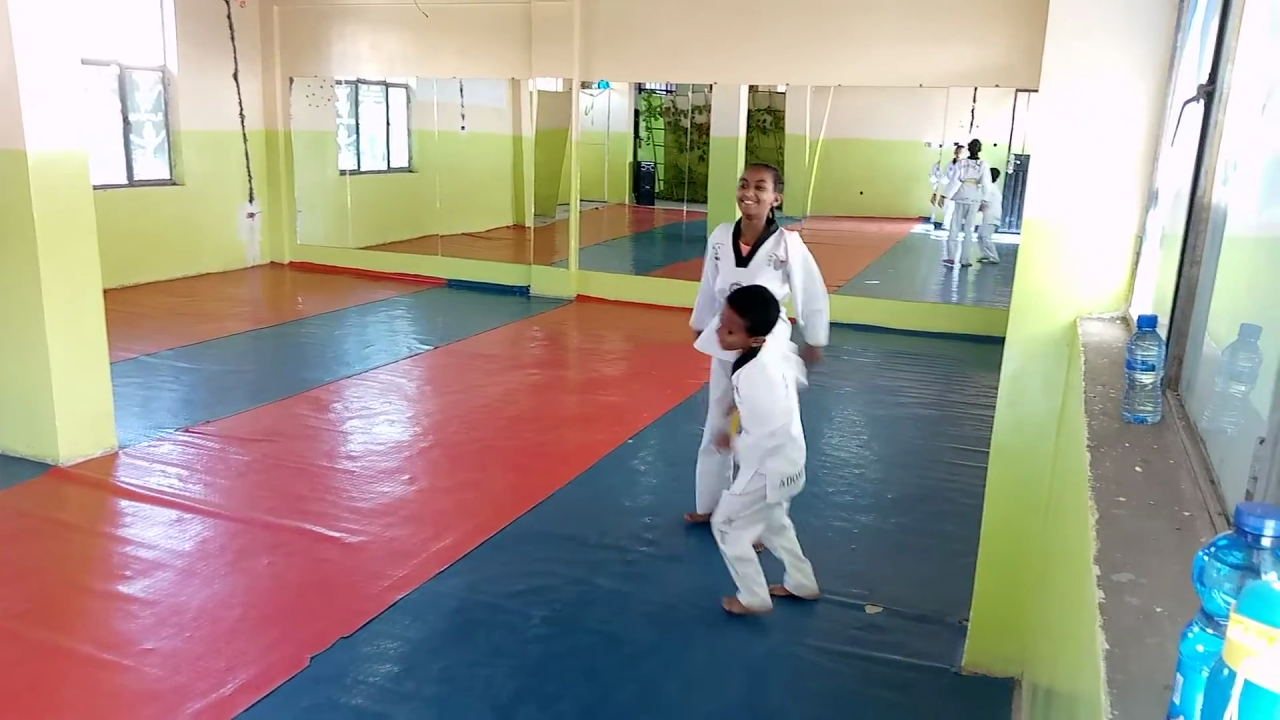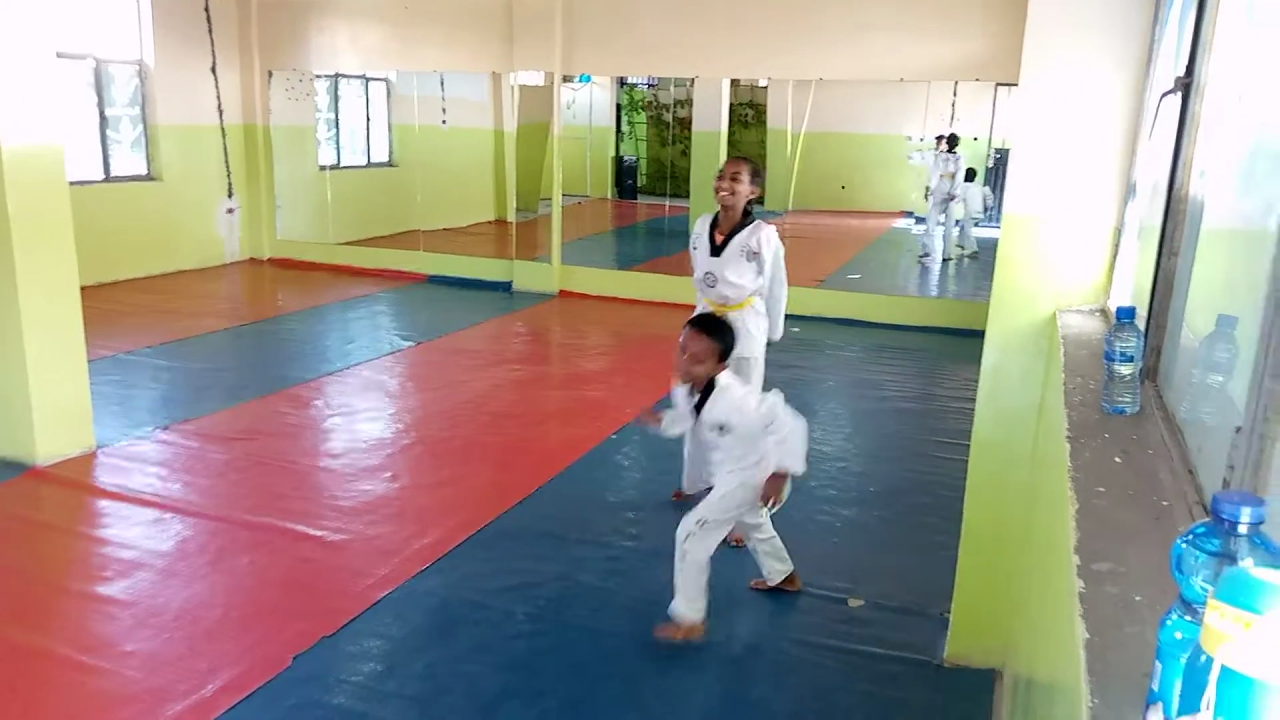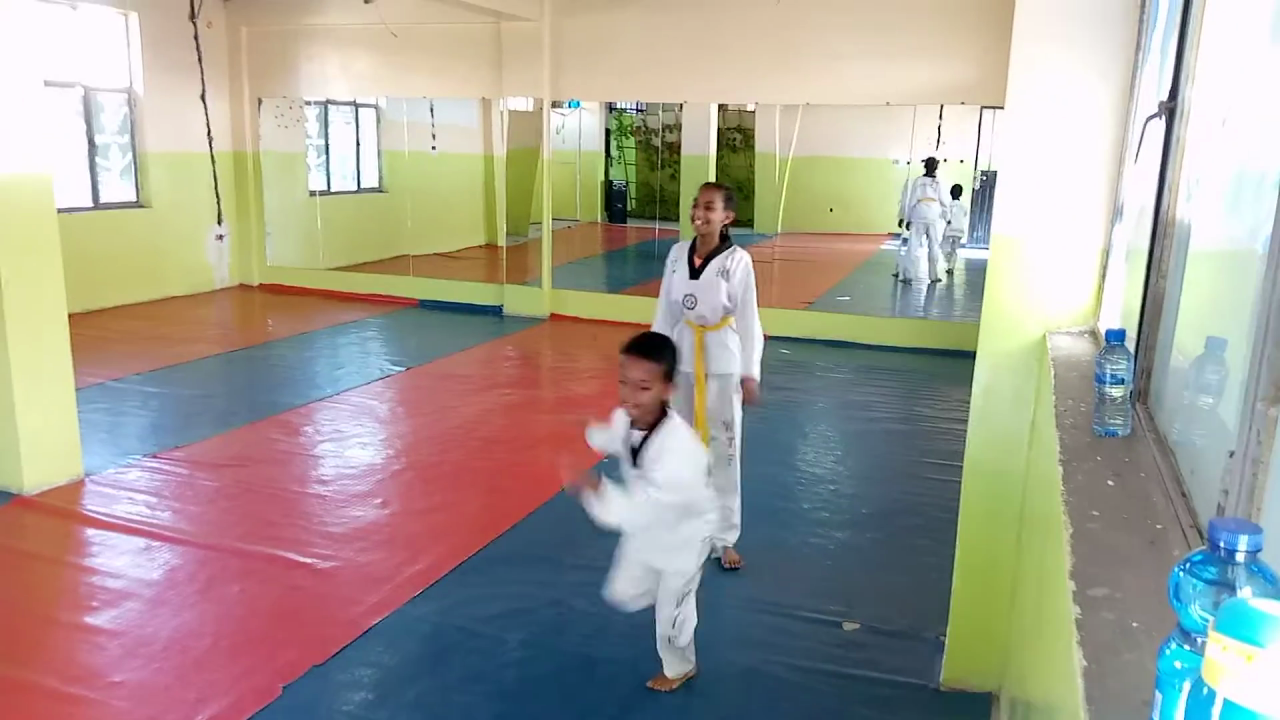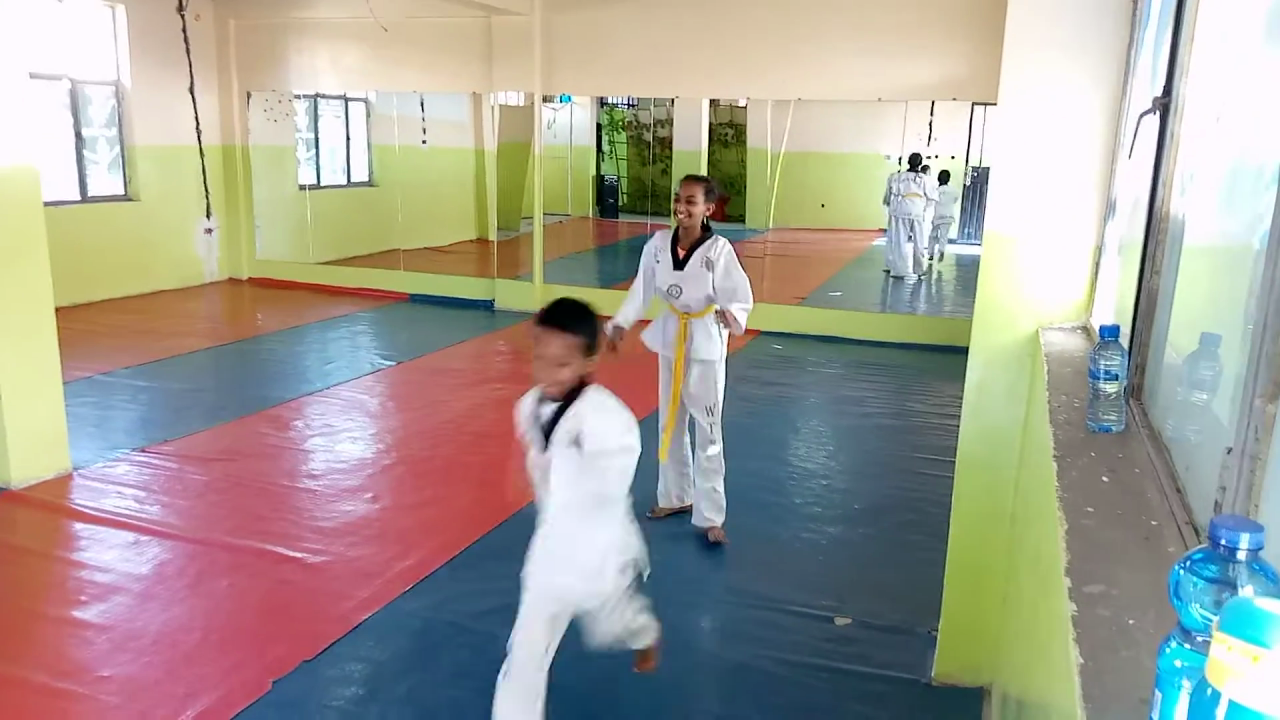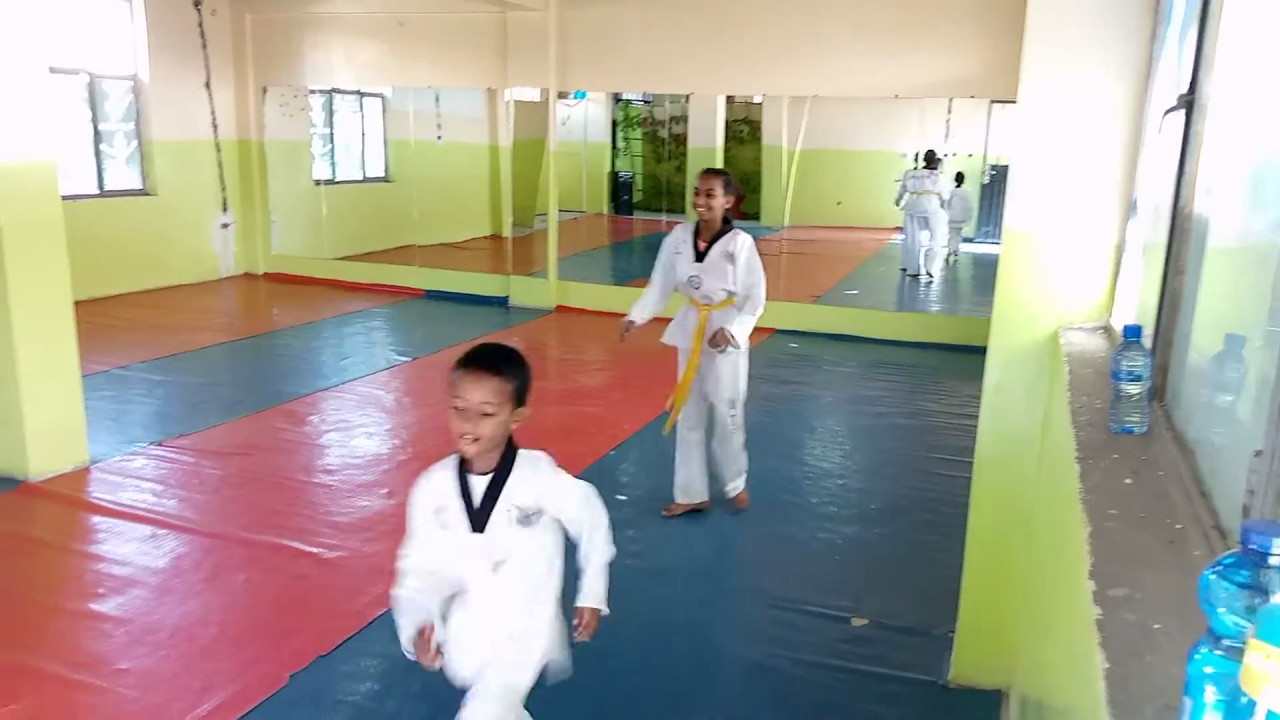
dt=0.2s
person 1, frame 1
left shoulder: (788, 245)
right shoulder: (720, 237)
left elbow: (813, 296)
left wrist: (816, 341)
right wrist: (697, 326)
right hip: (726, 342)
right knee: (716, 427)
right ankle: (708, 505)
person 1, frame 2
left shoulder: (764, 237)
right shoulder: (701, 228)
left elbow: (775, 294)
left wrist: (769, 335)
left hip: (744, 337)
right ankle: (696, 480)
person 1, frame 3
left shoulder: (737, 261)
right shoulder: (677, 253)
left elbow: (749, 322)
right elbow: (666, 308)
left wrist: (750, 372)
left hip: (722, 359)
right hip: (683, 351)
left knee: (723, 447)
left ankle: (725, 538)
person 1, frame 4
left shoulder: (719, 250)
right shoulder: (658, 243)
left elbow: (742, 297)
right elbow: (641, 291)
left wrist: (731, 316)
right wrist: (619, 322)
left hip: (705, 344)
right hip: (669, 337)
left knee: (707, 430)
right knee: (670, 424)
left ankle: (710, 516)
right ankle: (675, 497)
person 1, frame 5
left shoulder: (740, 243)
right shoulder: (679, 237)
left elbow: (754, 297)
right elbow: (661, 284)
left wrist: (732, 330)
right wrist: (636, 316)
left hip: (725, 337)
right hip: (690, 331)
left knee: (727, 416)
right knee: (688, 415)
left ankle: (734, 483)
right ankle: (691, 493)
person 2, frame 1
left shoulder: (754, 377)
right shoulder: (777, 349)
left elbow: (772, 432)
right elbow: (796, 378)
left wrist: (736, 443)
left hip: (768, 470)
right hip: (788, 462)
left knee: (727, 525)
right knee: (773, 522)
left ankle: (754, 598)
right ankle: (802, 583)
person 2, frame 2
left shoulder: (736, 400)
right shoulder: (687, 388)
left elbow: (790, 426)
left wrist: (781, 474)
right wrist: (664, 421)
left hip: (751, 477)
right hip: (732, 473)
left knee: (692, 536)
right knee: (752, 525)
left ankle: (688, 619)
right ankle: (783, 575)
person 2, frame 3
left shoulder: (678, 447)
right shoulder: (625, 419)
left elbow: (646, 509)
left wrist: (596, 493)
left hip: (683, 533)
right hip: (643, 530)
left knee: (671, 613)
right knee: (624, 593)
left ankle: (679, 667)
person 2, frame 4
left shoulder: (604, 412)
right shoulder: (531, 405)
left elbow: (606, 482)
left wrist: (547, 467)
left hip: (602, 548)
right hip: (552, 547)
left knee: (610, 624)
right knee: (525, 656)
left ankle: (646, 636)
person 2, frame 5
left shoulder: (541, 479)
right shoulder: (433, 487)
left elbow: (590, 519)
right elbow: (417, 571)
left wrist: (592, 596)
right wrist: (419, 624)
left hip: (522, 634)
right hip: (464, 640)
